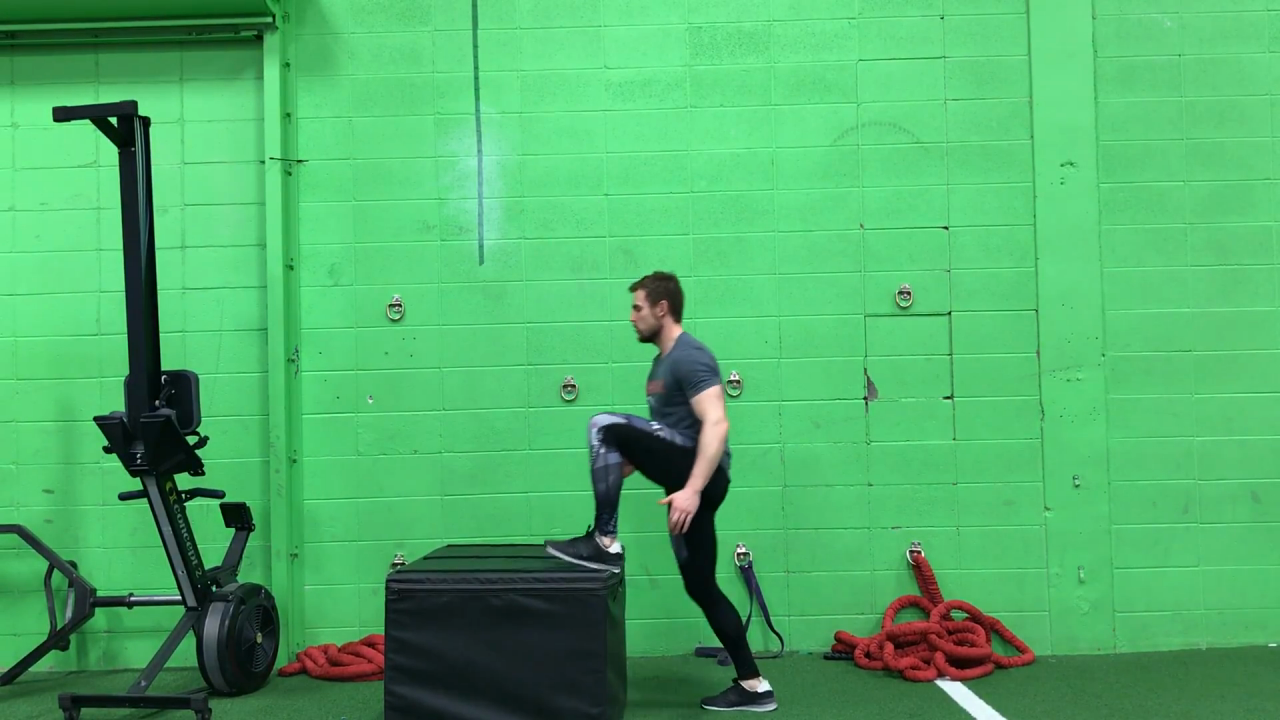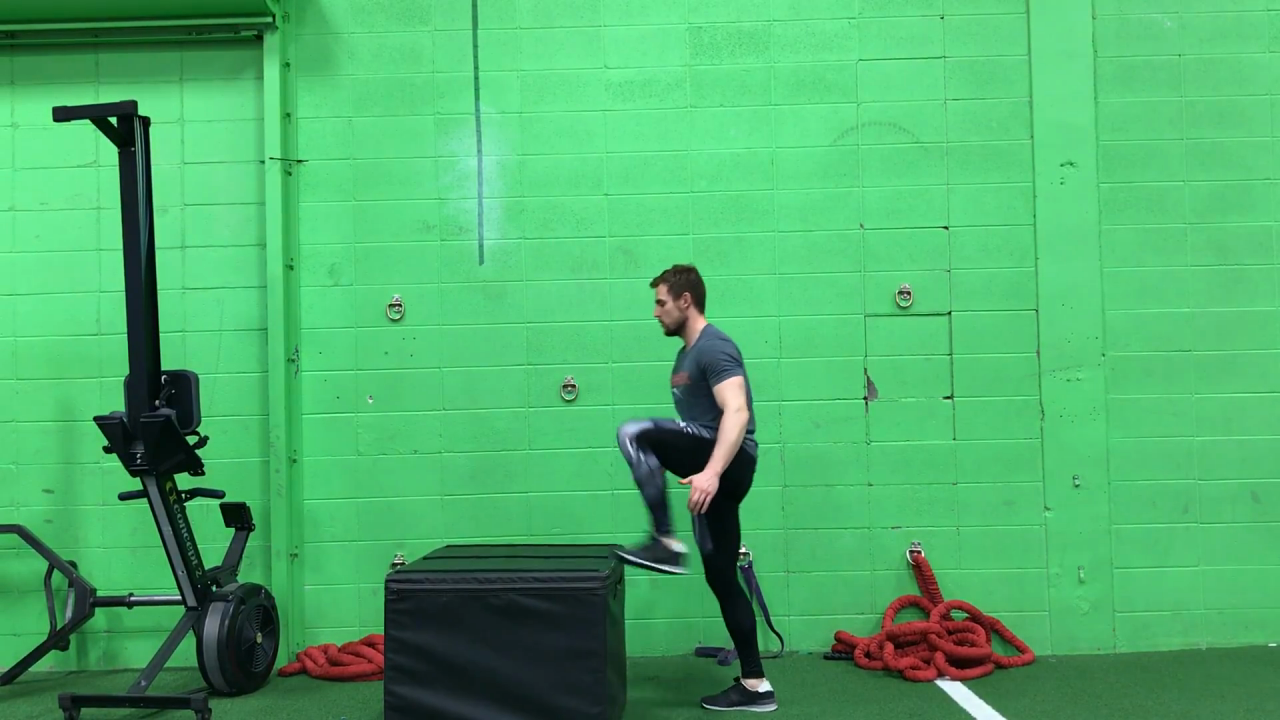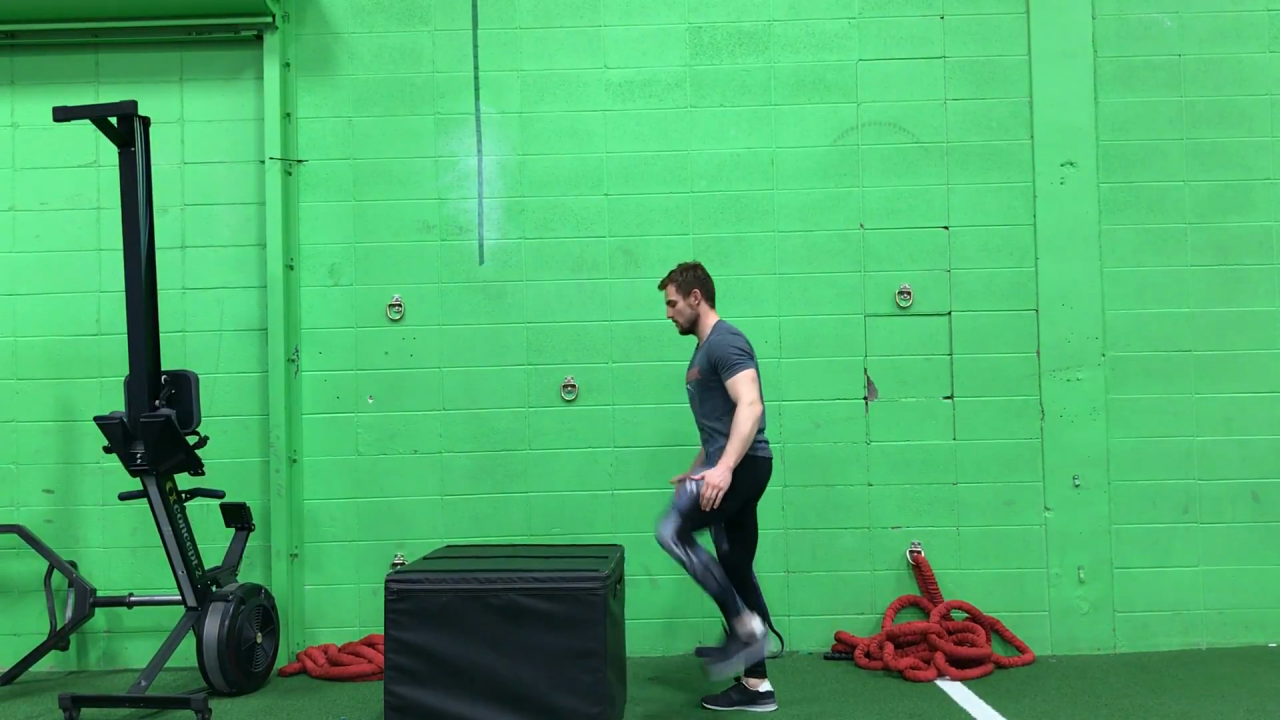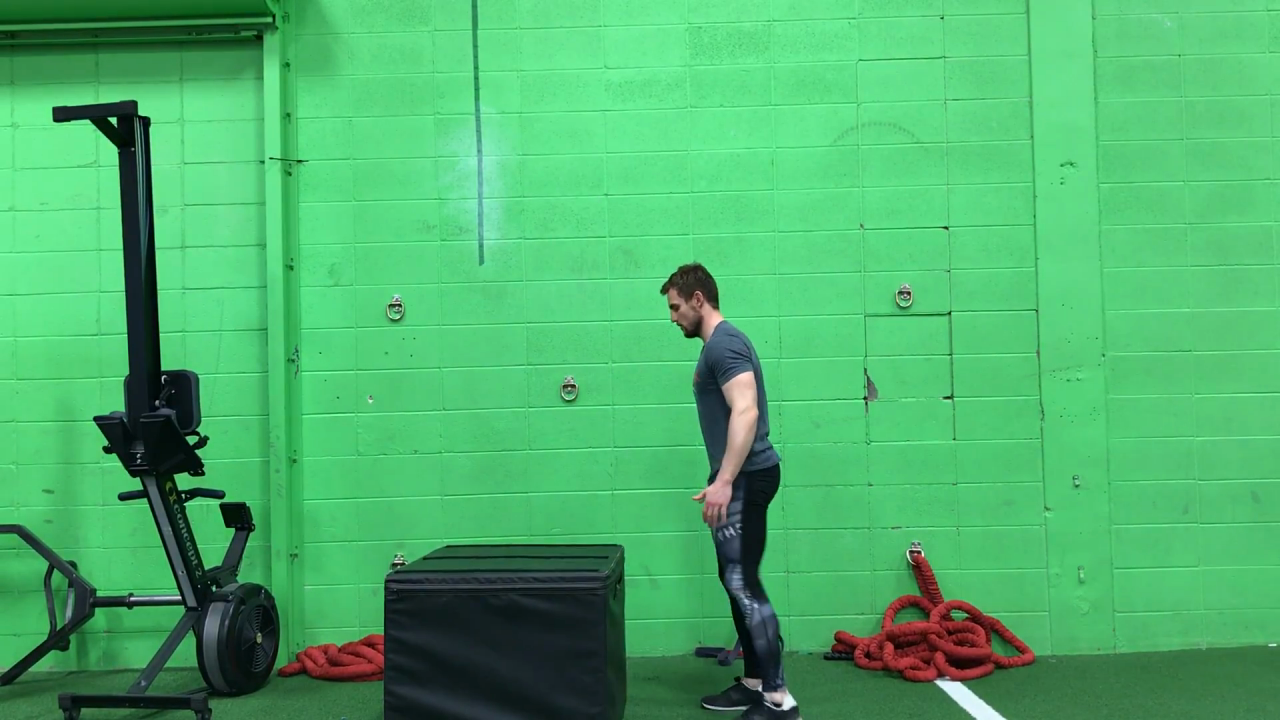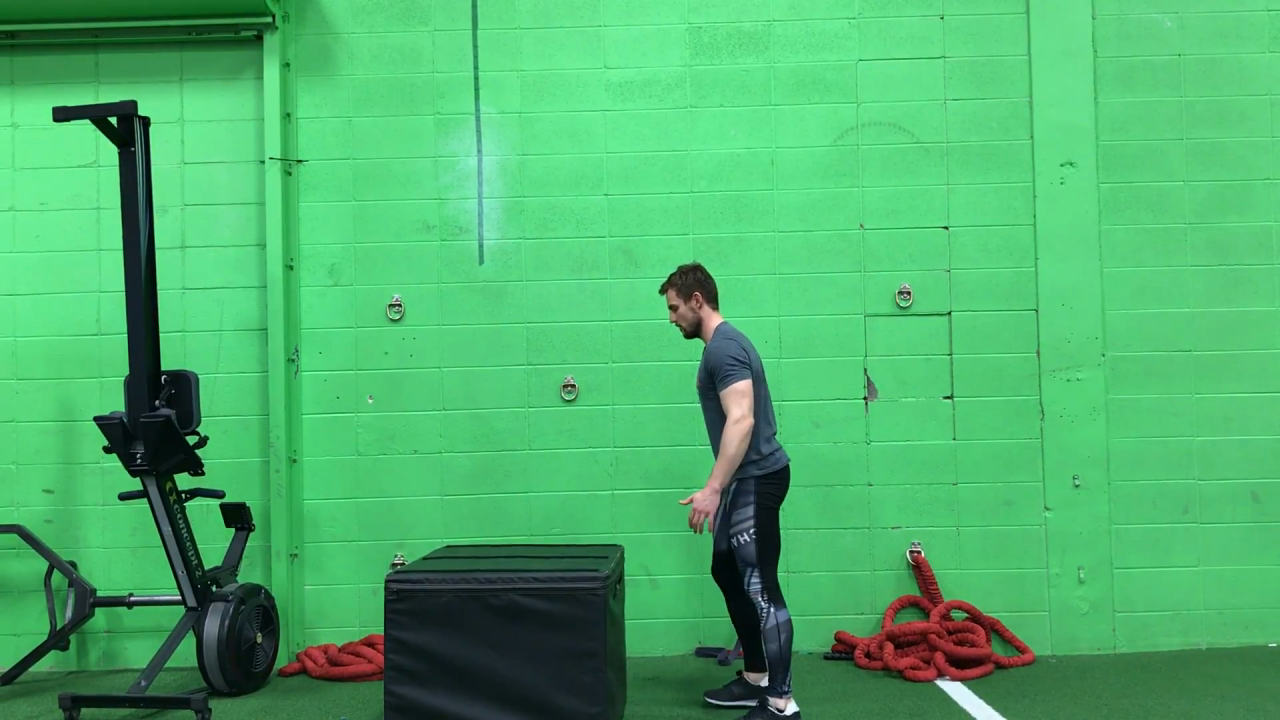
dt=0.2s
person 1, frame 1
left shoulder: (689, 356)
right shoulder: (665, 359)
left elbow: (717, 424)
left wrist: (692, 489)
right wrist: (634, 458)
left hip: (700, 473)
right hip: (692, 474)
left knee: (604, 425)
right knee: (701, 584)
left ankle: (604, 543)
right ankle: (754, 684)
person 1, frame 2
left shoulder: (713, 347)
right shoulder: (688, 353)
left elbow: (737, 412)
left wrist: (710, 472)
right wrist: (663, 460)
left hip: (723, 465)
right hip: (715, 469)
left knee: (634, 433)
right knee: (721, 578)
left ankle: (666, 543)
right ankle: (755, 685)
person 1, frame 3
left shoulder: (725, 341)
right shoulder: (705, 348)
left elbow: (751, 407)
left wrist: (724, 466)
right wrist: (704, 470)
left hip: (742, 464)
right hip: (734, 470)
left knee: (672, 533)
right knee: (739, 574)
left ankle: (743, 625)
right ankle: (755, 685)
person 1, frame 4
left shoulder: (725, 343)
right shoulder: (717, 346)
left elbow: (747, 413)
left wrist: (724, 481)
right wrist: (720, 482)
left hip: (746, 477)
right hip: (741, 477)
left knee: (742, 584)
right knee: (740, 581)
person 1, frame 5
left shoulder: (723, 347)
right shoulder: (724, 345)
left elbow: (742, 422)
left wrist: (712, 489)
right wrist: (719, 486)
left hip: (756, 480)
right hip: (746, 479)
left knee: (759, 587)
right knee: (726, 574)
right ankle: (755, 678)
